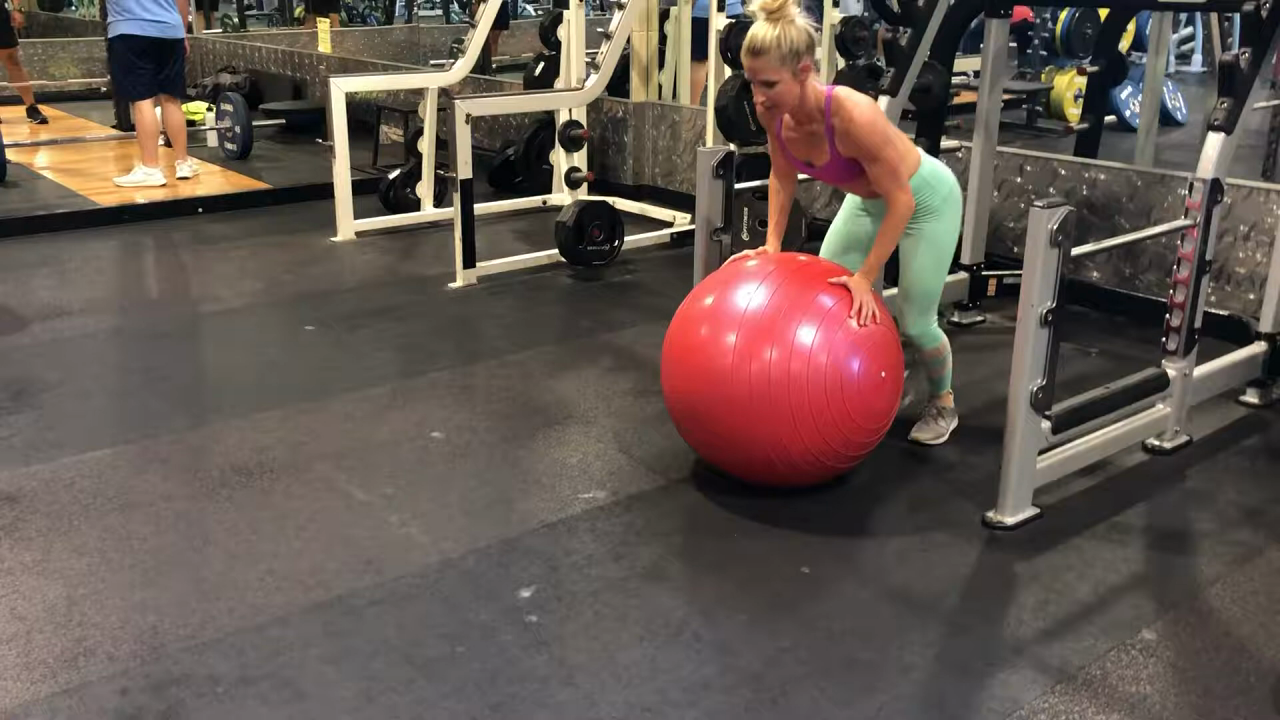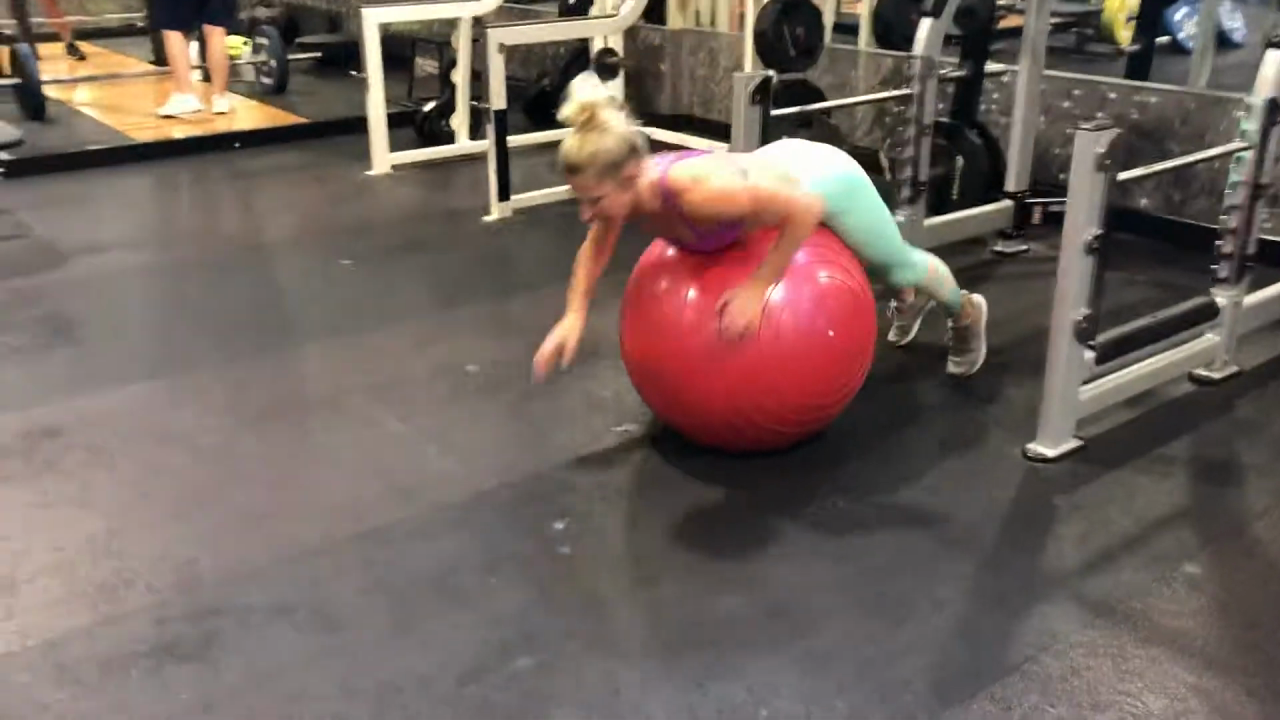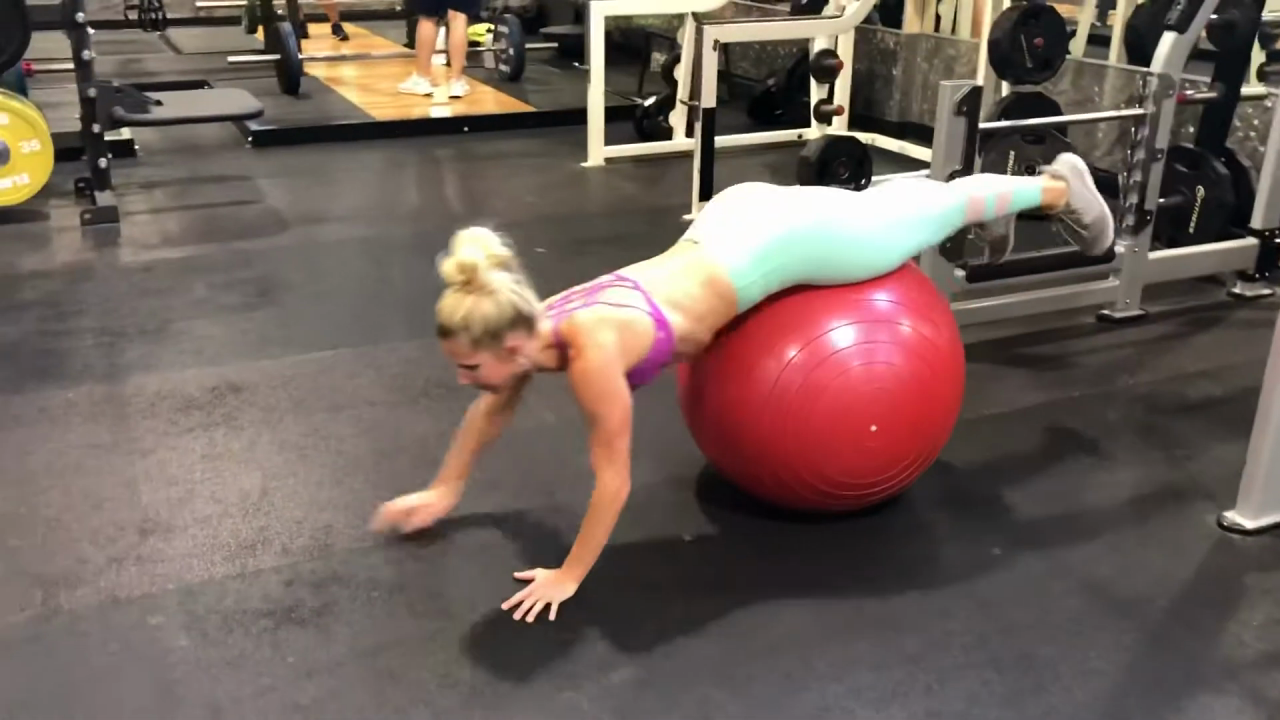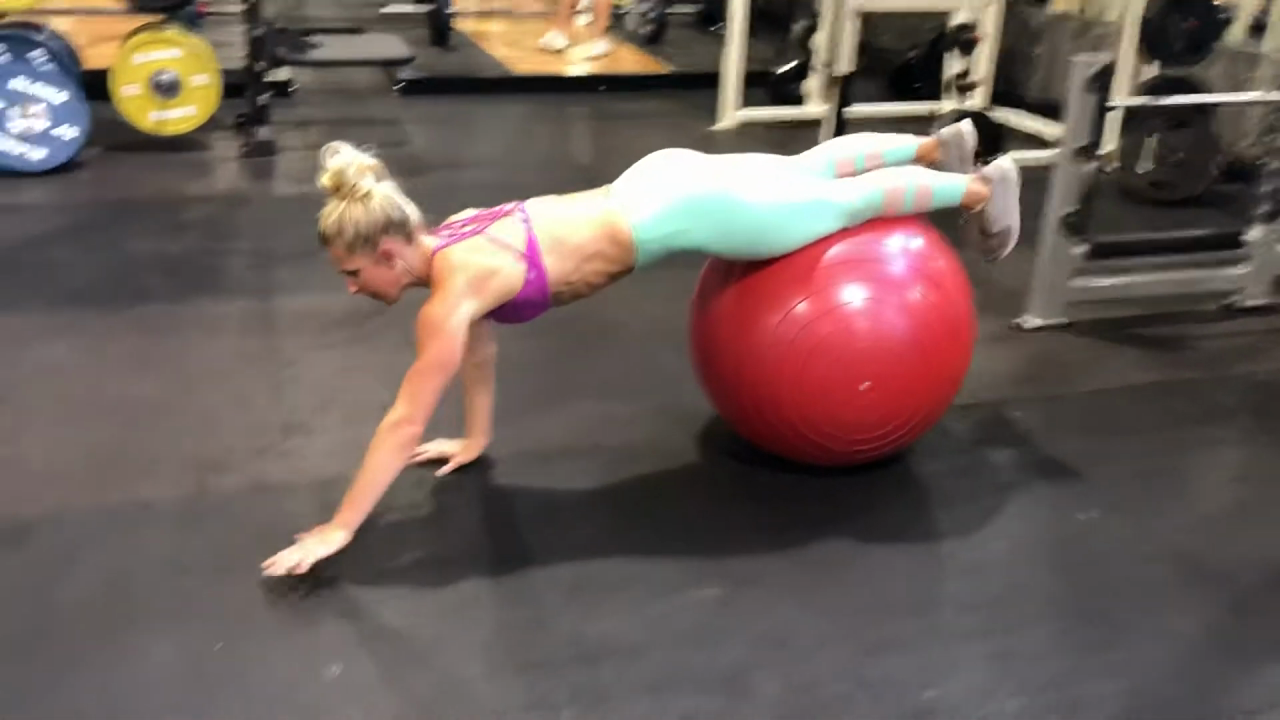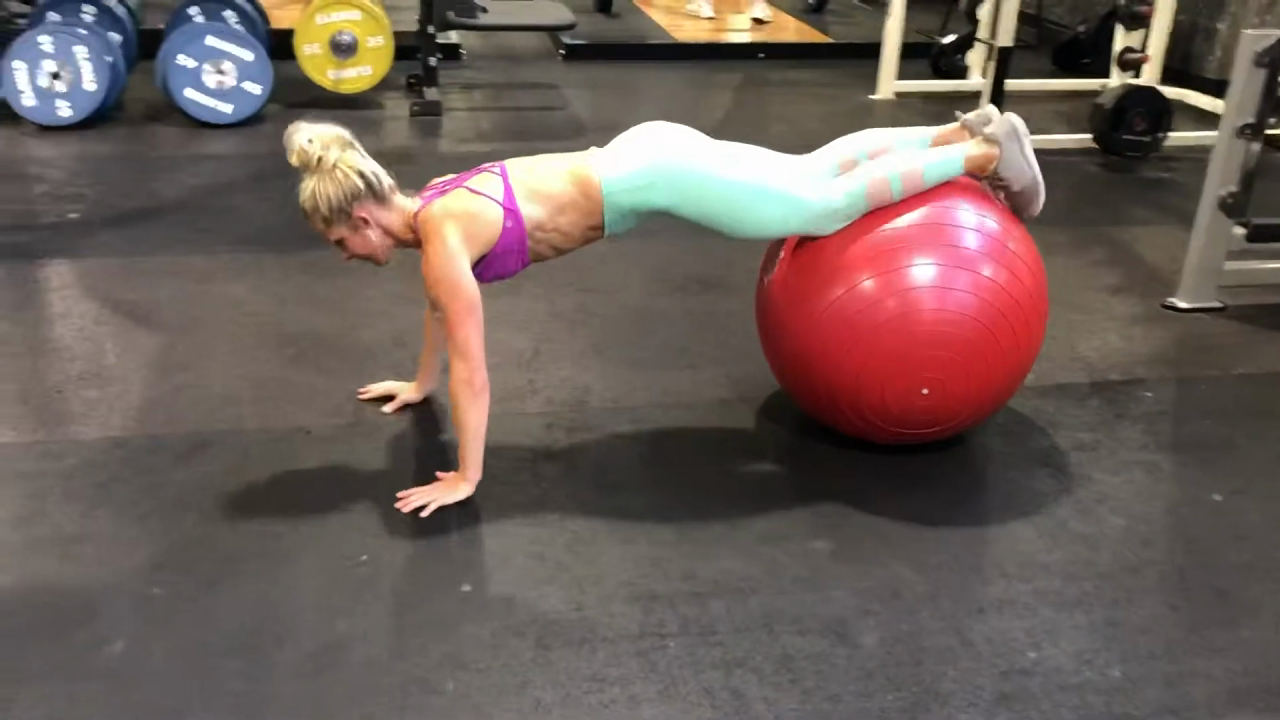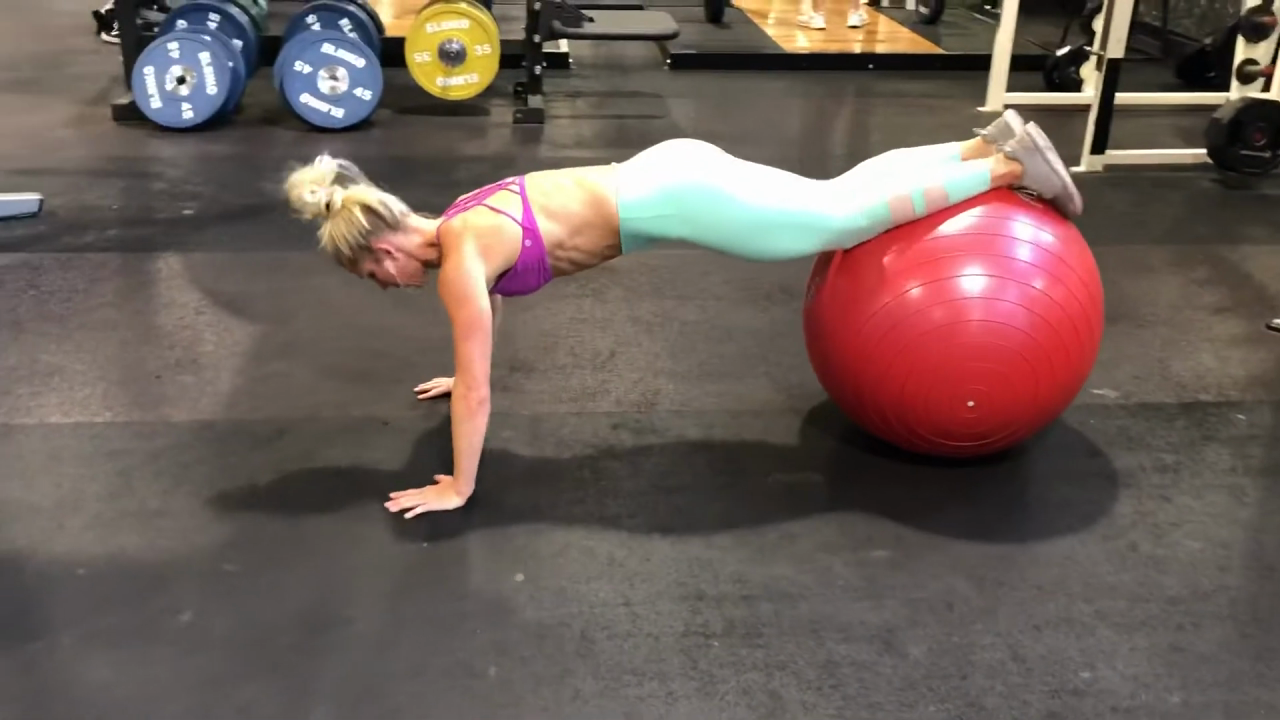
dt=0.7s
person 1, frame 1
left shoulder: (851, 115)
right shoulder: (772, 110)
left elbow: (900, 199)
right elbow: (782, 174)
left wrist: (864, 278)
right wrist: (772, 244)
left hip: (925, 197)
right hip: (867, 198)
left knee: (914, 322)
left ankle: (944, 402)
person 1, frame 2
left shoulder: (696, 192)
right shoulder: (619, 186)
left elbow: (805, 206)
right elbow: (594, 248)
left wrist: (757, 287)
right wrist: (573, 317)
left hip: (827, 181)
right hip: (779, 165)
left knee: (900, 264)
left ankle: (966, 311)
right ankle: (912, 295)
person 1, frame 3
left shoulder: (588, 351)
right shoulder: (531, 329)
left elbow: (613, 479)
right elbow: (487, 413)
left wrist: (573, 574)
right wrist: (443, 492)
left hip: (775, 243)
right hip: (740, 218)
left knee: (926, 219)
right knee: (868, 201)
left ankle: (1058, 188)
right ankle: (954, 184)
person 1, frame 4
left shoulder: (454, 281)
right shoulder: (445, 240)
left elbow: (404, 420)
right elbow: (481, 344)
left wrist: (338, 530)
right wrist: (476, 438)
left hip: (678, 210)
right hip: (659, 182)
left knee: (840, 203)
right knee: (806, 172)
left ankle: (979, 190)
right ankle: (937, 148)
person 1, frame 5
left shoulder: (442, 234)
right shoulder: (429, 208)
left elbow: (472, 371)
right elbow: (445, 307)
left wrist: (466, 478)
right wrist: (421, 381)
left hip: (652, 176)
right hip: (645, 154)
left knee: (829, 206)
right knee: (815, 171)
left ankle: (985, 153)
right ankle: (958, 132)
person 1, frame 6
left shoulder: (459, 254)
right shoulder: (461, 226)
left elbow: (475, 390)
right elbow: (494, 299)
left wrist: (458, 489)
right wrist: (470, 375)
left hip: (669, 198)
right hip: (667, 171)
left knee: (849, 219)
right knee: (837, 197)
left ankle: (1011, 166)
right ankle: (989, 146)
